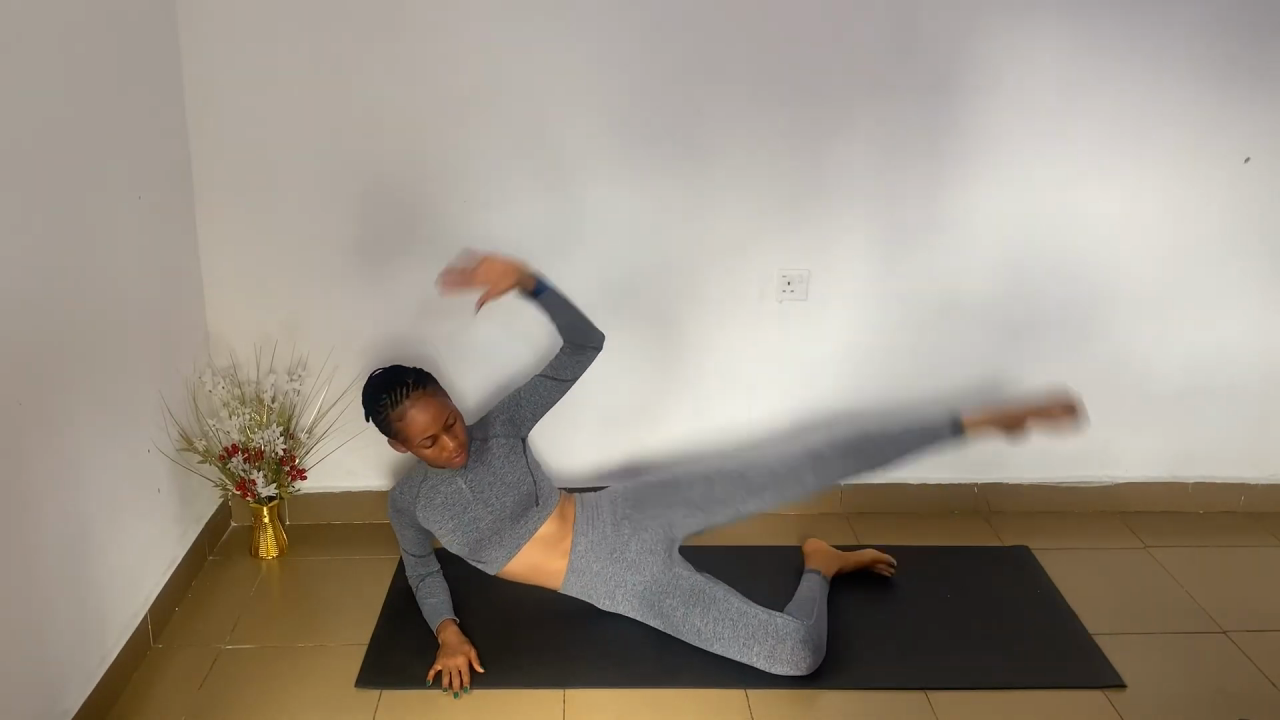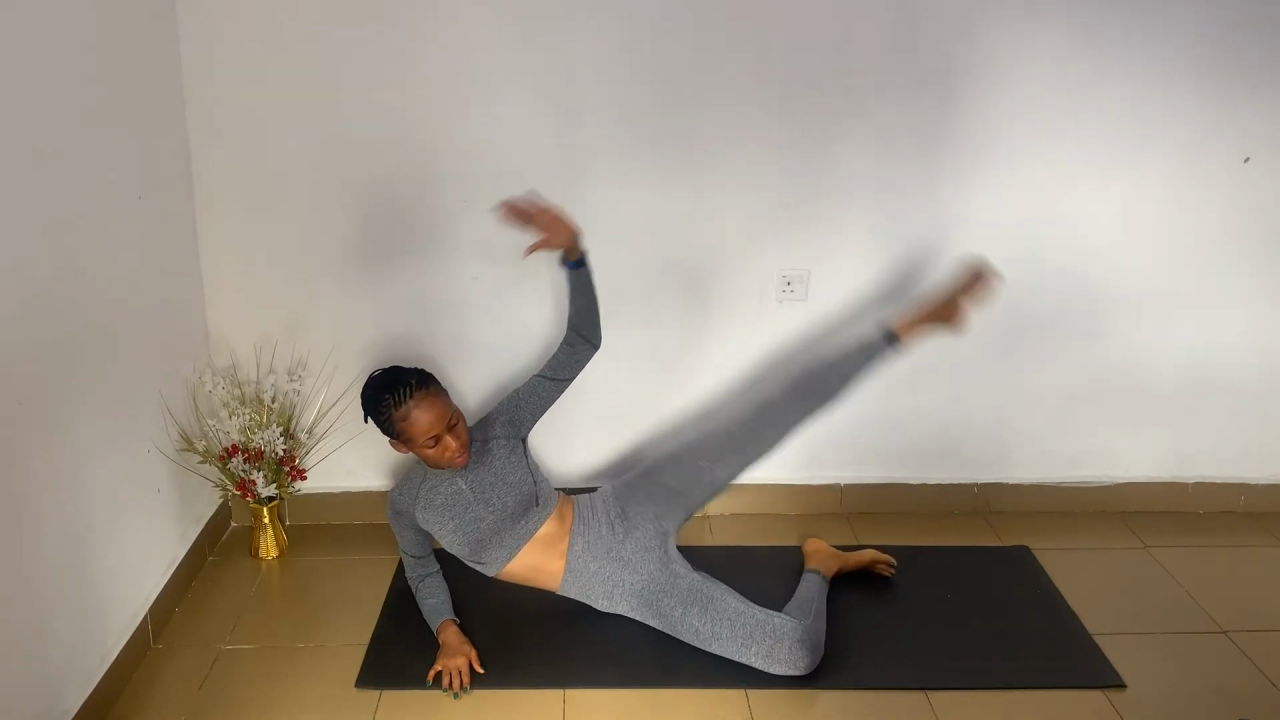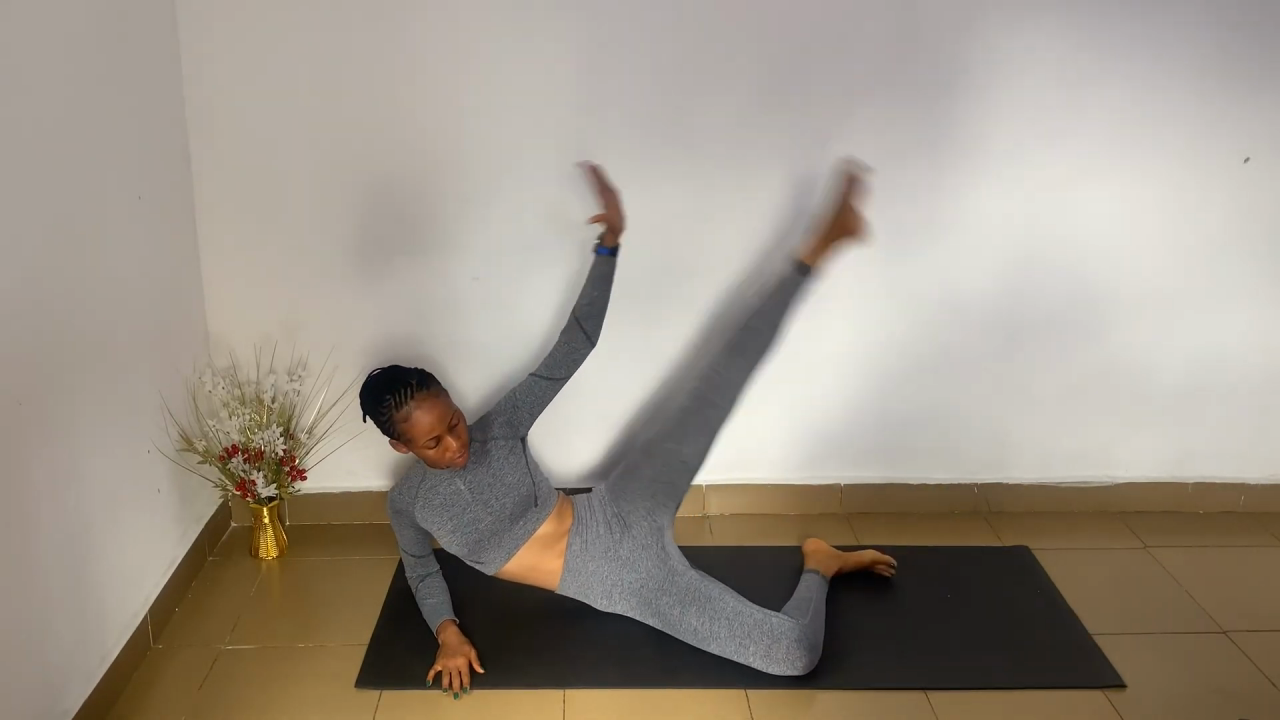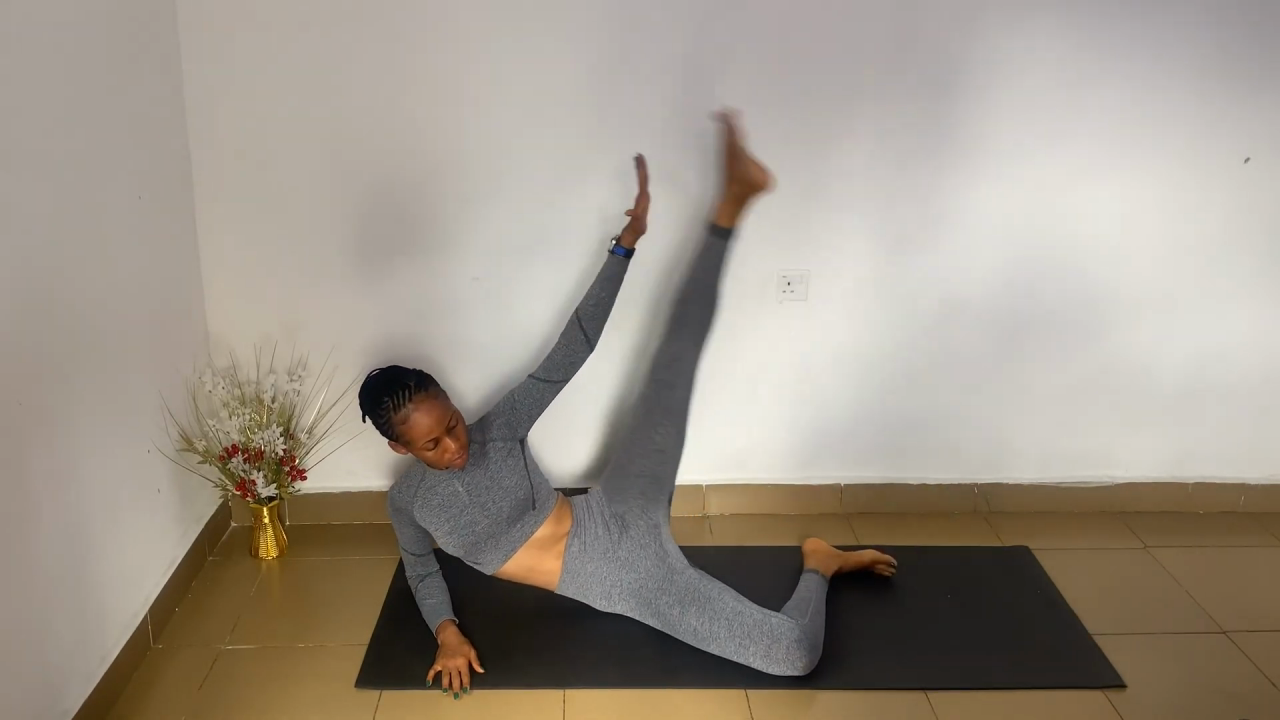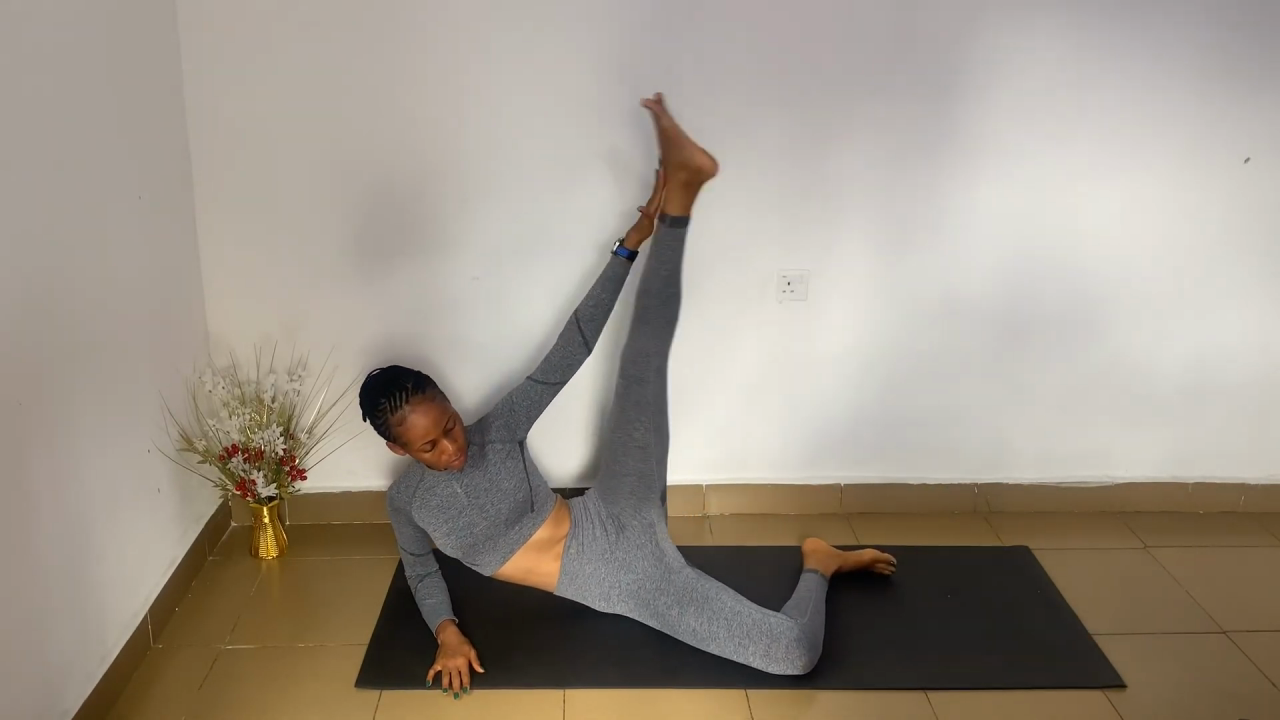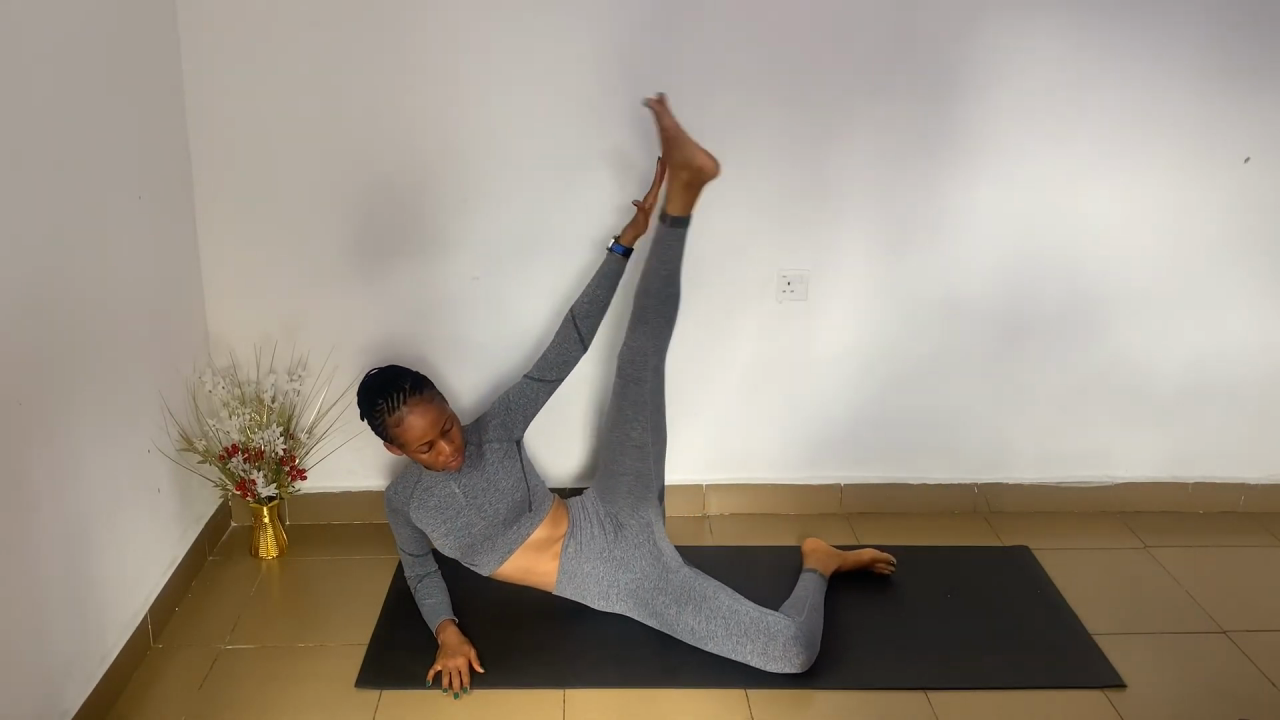
dt=0.1s
person 1, frame 1
left shoulder: (495, 422)
right shoulder: (408, 500)
left elbow: (586, 342)
right elbow: (420, 566)
left wrist: (526, 281)
right wrist: (446, 630)
left hip: (635, 530)
right hip: (623, 590)
left knee: (801, 463)
right knee: (795, 653)
left ankle: (977, 424)
right ankle: (818, 565)
person 1, frame 2
left shoulder: (501, 426)
right shoulder: (410, 502)
left elbow: (582, 341)
right elbow: (419, 566)
left wrist: (573, 253)
right wrist: (447, 632)
left hip: (628, 517)
right hip: (620, 585)
left knee: (760, 426)
right knee: (795, 655)
left ankle: (909, 326)
right ankle: (819, 564)
person 1, frame 3
left shoulder: (500, 429)
right shoulder: (409, 502)
left elbow: (577, 342)
right elbow: (421, 570)
left wrist: (608, 245)
right wrist: (447, 631)
left hip: (623, 527)
right hip: (620, 588)
left knee: (716, 384)
right knee: (794, 656)
right ankle: (827, 566)
person 1, frame 4
left shoulder: (500, 426)
right shoulder: (408, 500)
left elbow: (578, 339)
right elbow: (420, 567)
left wrist: (626, 242)
right wrist: (446, 630)
left hip: (623, 519)
right hip: (620, 584)
left knee: (671, 365)
right knee: (794, 652)
right ankle: (825, 564)
person 1, frame 5
left shoulder: (497, 429)
right shoulder: (406, 500)
left elbow: (576, 342)
right elbow: (419, 565)
left wrist: (632, 241)
right wrist: (446, 629)
left hip: (621, 526)
right hip: (614, 587)
left knee: (641, 360)
right knee: (793, 655)
right ankle: (822, 564)
person 1, frame 6
left shoulder: (493, 430)
right shoulder: (404, 500)
left elbow: (571, 340)
right elbow: (418, 566)
left wrist: (628, 239)
right wrist: (446, 630)
left hip: (618, 525)
right hip: (613, 586)
left knee: (639, 359)
right knee: (792, 653)
right ankle: (823, 562)
